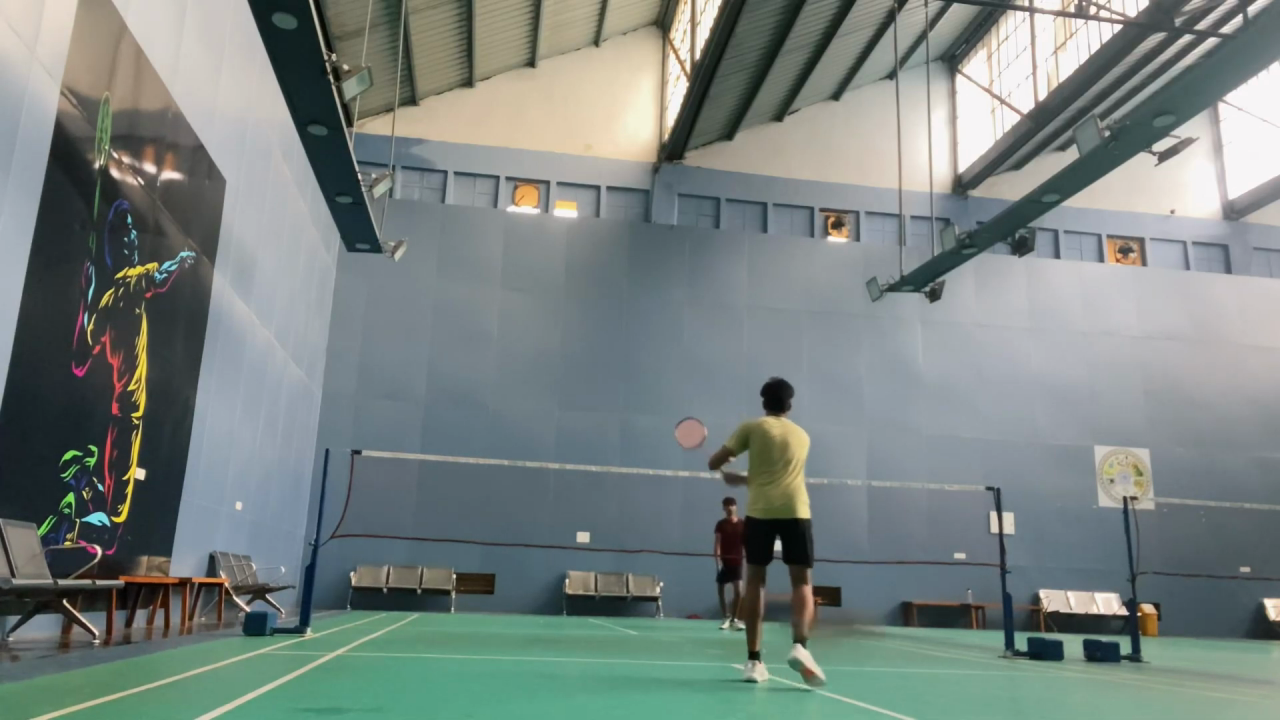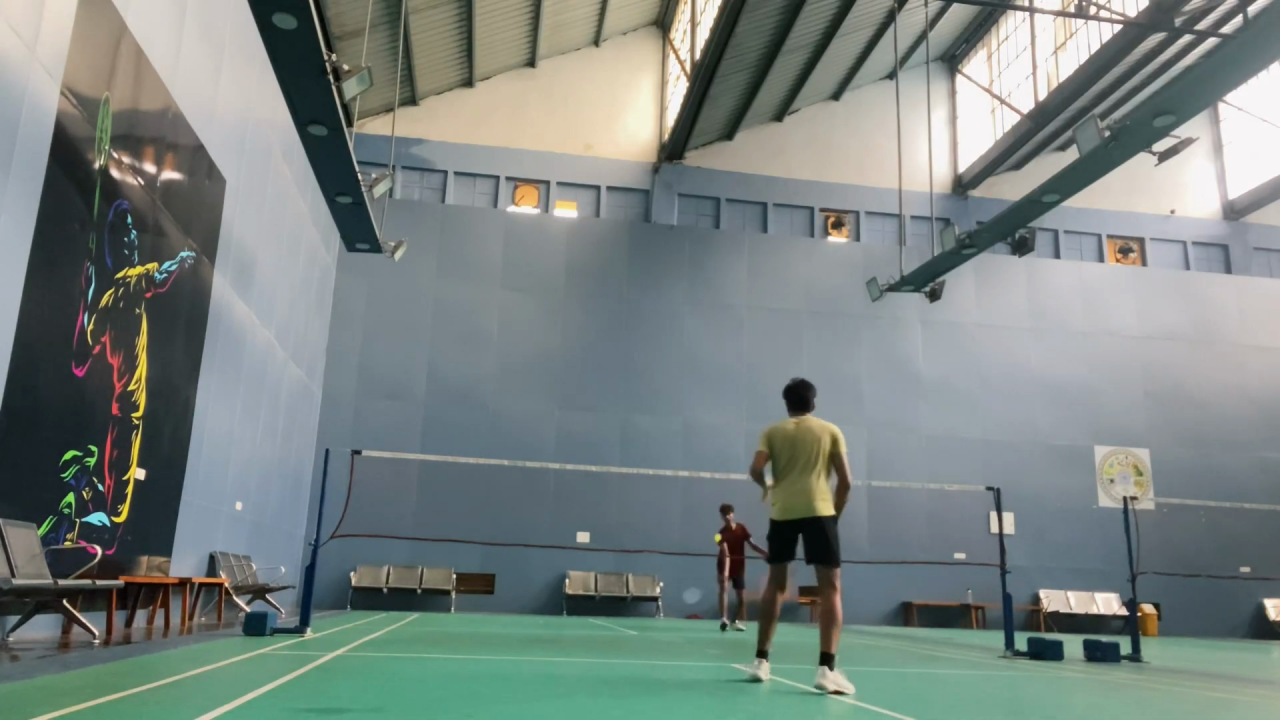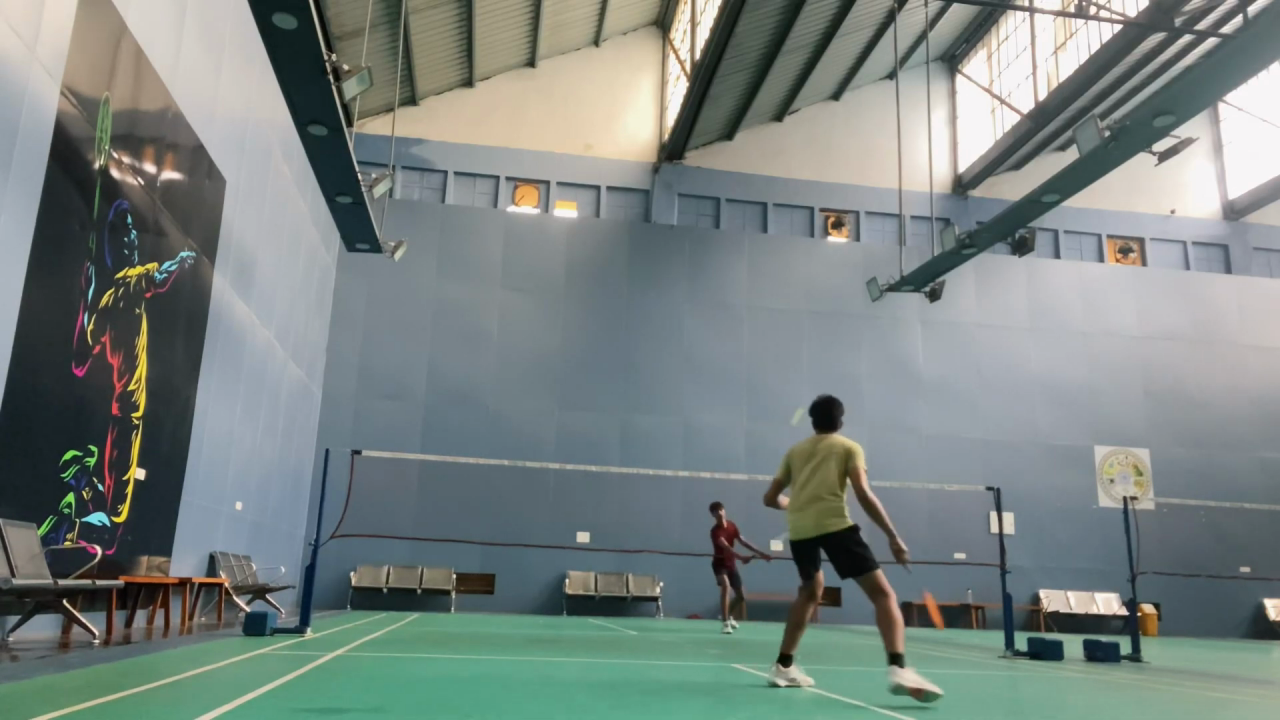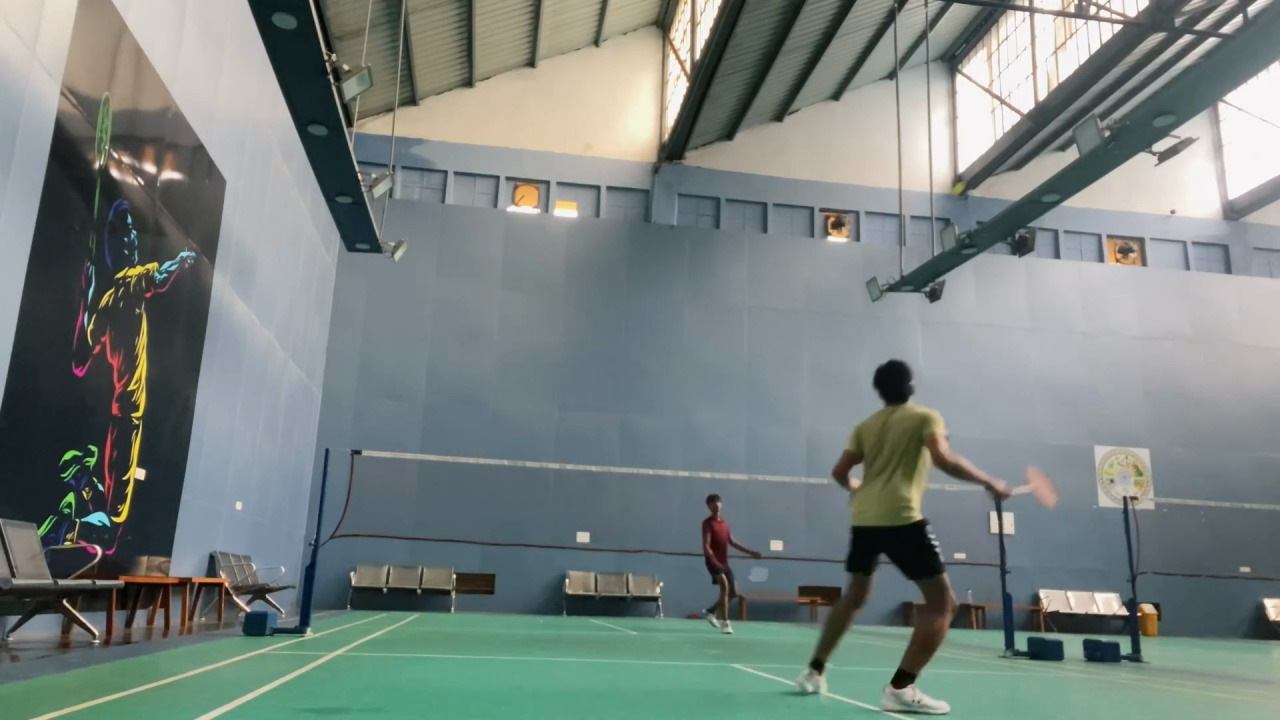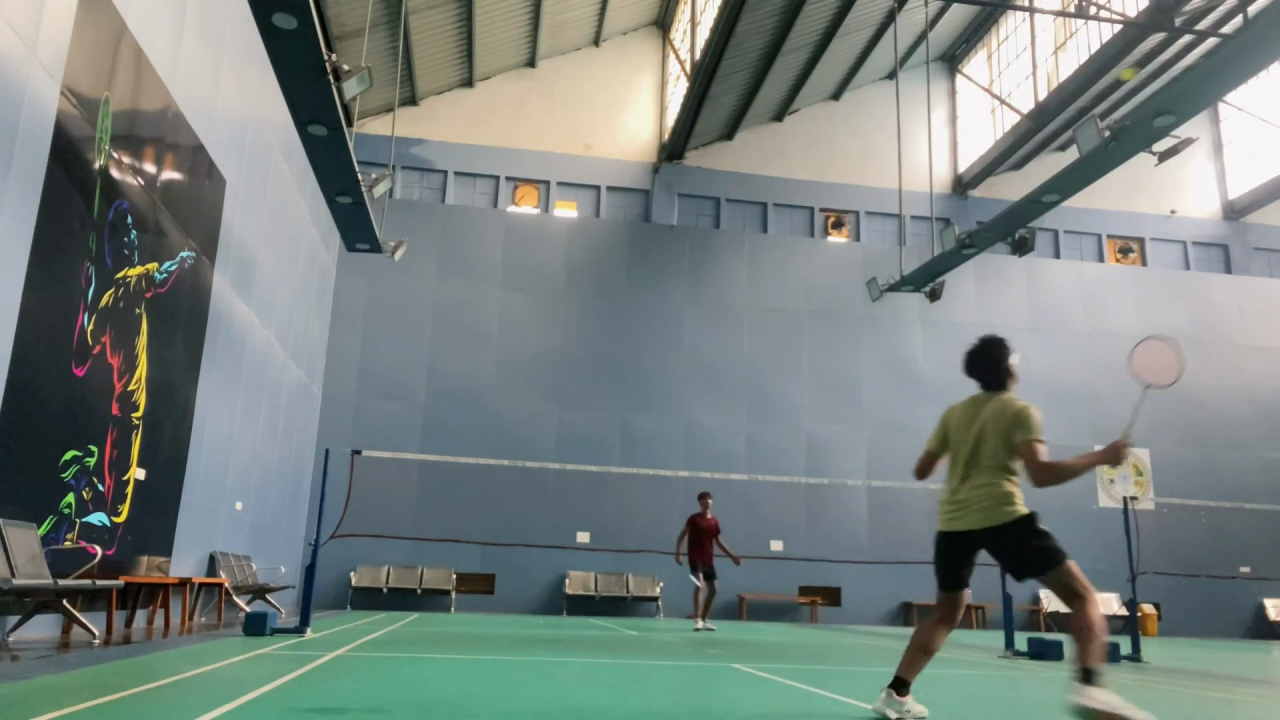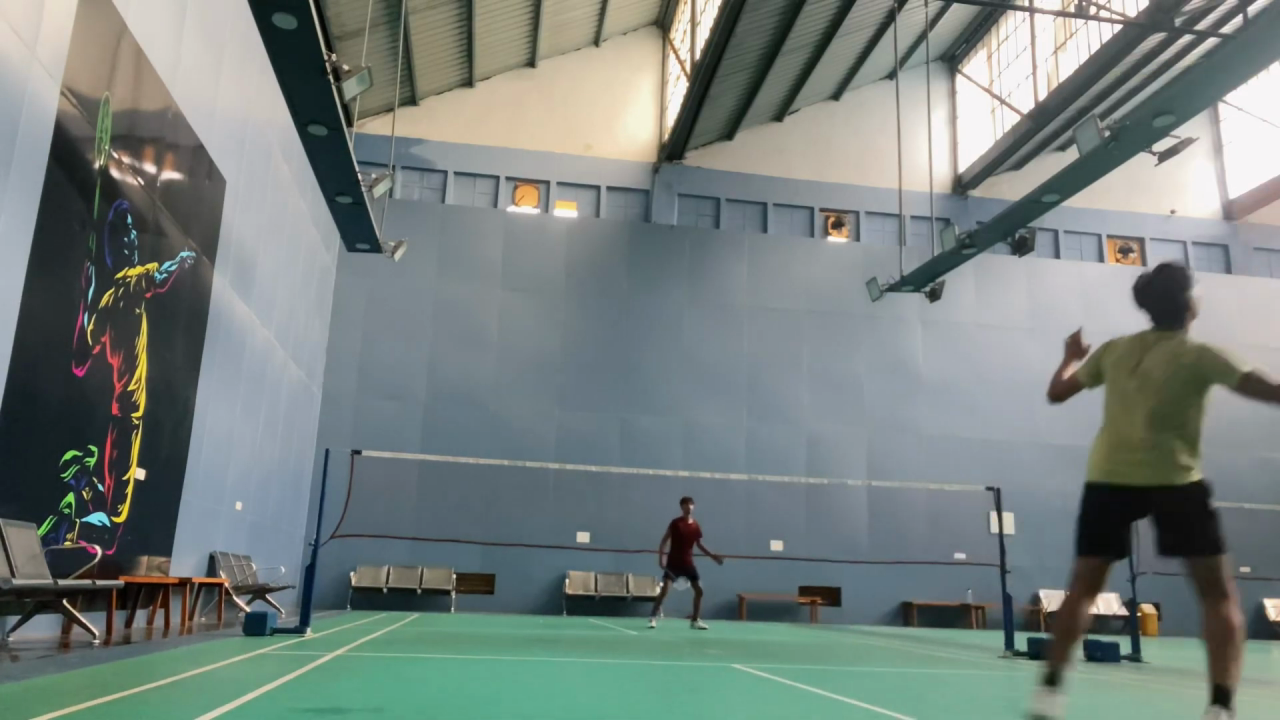
dt=0.3s
person 1, frame 1
left shoulder: (751, 428)
right shoulder: (802, 435)
left elbow: (714, 463)
left wrist: (724, 460)
right wrist: (742, 478)
left hip: (760, 512)
right hip: (796, 512)
left knee: (755, 582)
right knee: (801, 583)
left ankle: (753, 660)
right ankle: (800, 646)
person 1, frame 2
left shoulder: (774, 432)
right shoulder: (830, 431)
left elbow: (756, 471)
right elbow: (845, 482)
right wrist: (834, 517)
left hip: (782, 513)
right hip: (819, 511)
left knee: (776, 583)
right knee: (830, 590)
left ankle: (761, 659)
right ankle: (827, 668)
person 1, frame 3
left shoulder: (795, 451)
right shoulder: (848, 448)
left elbow: (770, 498)
right elbow: (864, 496)
right wrist: (894, 538)
left hip: (799, 530)
right hip: (834, 525)
left knee: (810, 592)
right knee: (884, 596)
left ankle: (783, 666)
right ankle: (898, 670)
person 1, frame 4
left shoulder: (866, 425)
right shoulder: (925, 417)
left elbow: (839, 474)
right elbow: (943, 460)
right wrist: (989, 483)
left hip: (864, 519)
right hip: (901, 518)
left knee: (854, 597)
right knee: (941, 605)
left ankle: (815, 671)
right ankle: (900, 688)
person 1, frame 5
left shoulder: (953, 414)
right shoulder: (1019, 412)
left elbow: (921, 470)
right elbow: (1040, 474)
right wrist: (1101, 457)
left hip: (953, 523)
right hip: (1003, 516)
left knee: (945, 614)
right knee: (1083, 599)
right ankle: (1089, 688)
person 1, frame 6
left shoulder: (1113, 350)
right shoulder: (1199, 356)
left elbow: (1056, 393)
left wrist: (1071, 358)
left hip: (1108, 479)
right hip: (1175, 479)
left knee: (1083, 590)
right knee: (1219, 594)
person 2, frame 1
left shoulder: (138, 278)
right shoulder: (105, 288)
left elbow: (159, 277)
right elbow: (81, 359)
left wrist: (177, 264)
right wrist: (86, 299)
left hip: (129, 396)
left knee: (119, 472)
left ankle: (112, 529)
person 2, frame 2
left shoulder: (138, 277)
right shoulder: (101, 287)
left elbow: (159, 276)
right elbow: (81, 356)
left wrist: (177, 264)
right wrist: (86, 299)
left hip: (129, 391)
left knee: (120, 467)
left ankle: (112, 531)
person 2, frame 3
left shoulder: (139, 277)
right shoulder: (101, 286)
left elbow: (159, 276)
right elbow: (82, 355)
left wrist: (176, 265)
right wrist: (86, 300)
left hip: (129, 392)
left knee: (120, 470)
left ankle: (111, 532)
person 2, frame 4
left shoulder: (138, 277)
right shoulder: (100, 286)
left elbow: (159, 277)
right elbow: (81, 358)
left wrist: (177, 264)
right wrist: (86, 300)
left hip: (129, 393)
left knee: (120, 470)
left ankle: (112, 530)
person 2, frame 5
left shoulder: (139, 278)
right shoulder: (103, 289)
left elbow: (159, 277)
right elbow: (81, 357)
left wrist: (177, 264)
right wrist: (86, 301)
left hip: (129, 394)
right hip: (108, 396)
left knee: (120, 472)
left ankle: (112, 530)
person 2, frame 6
left shoulder: (138, 278)
right shoulder: (106, 291)
left elbow: (159, 277)
right elbow: (81, 358)
left wrist: (177, 264)
right wrist: (86, 300)
left hip: (129, 396)
right hip: (112, 396)
left knee: (121, 470)
right knee: (108, 469)
left ankle: (111, 533)
